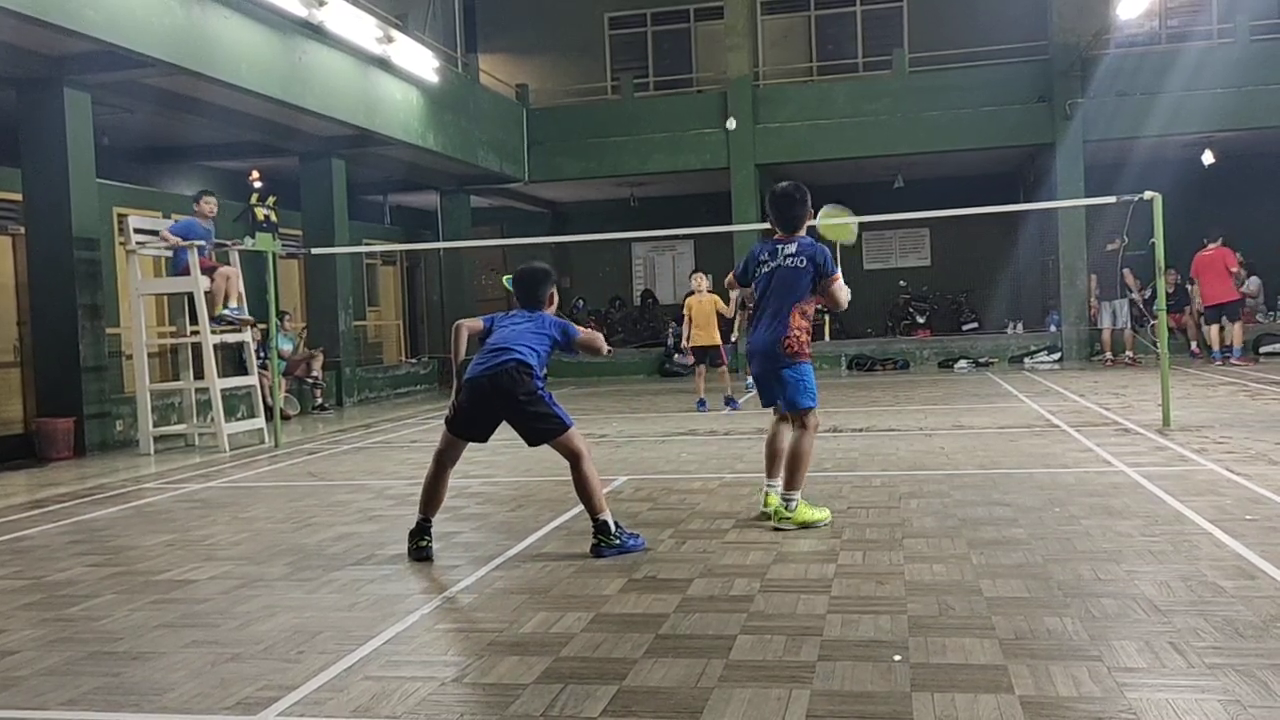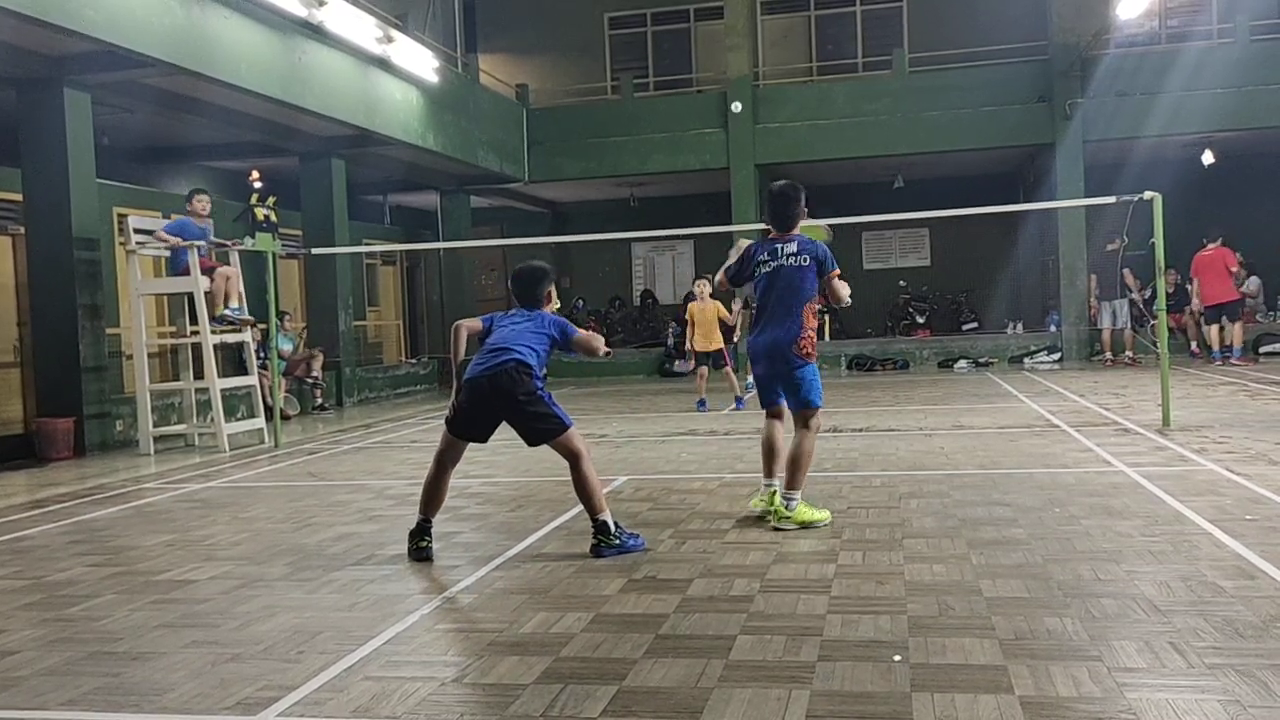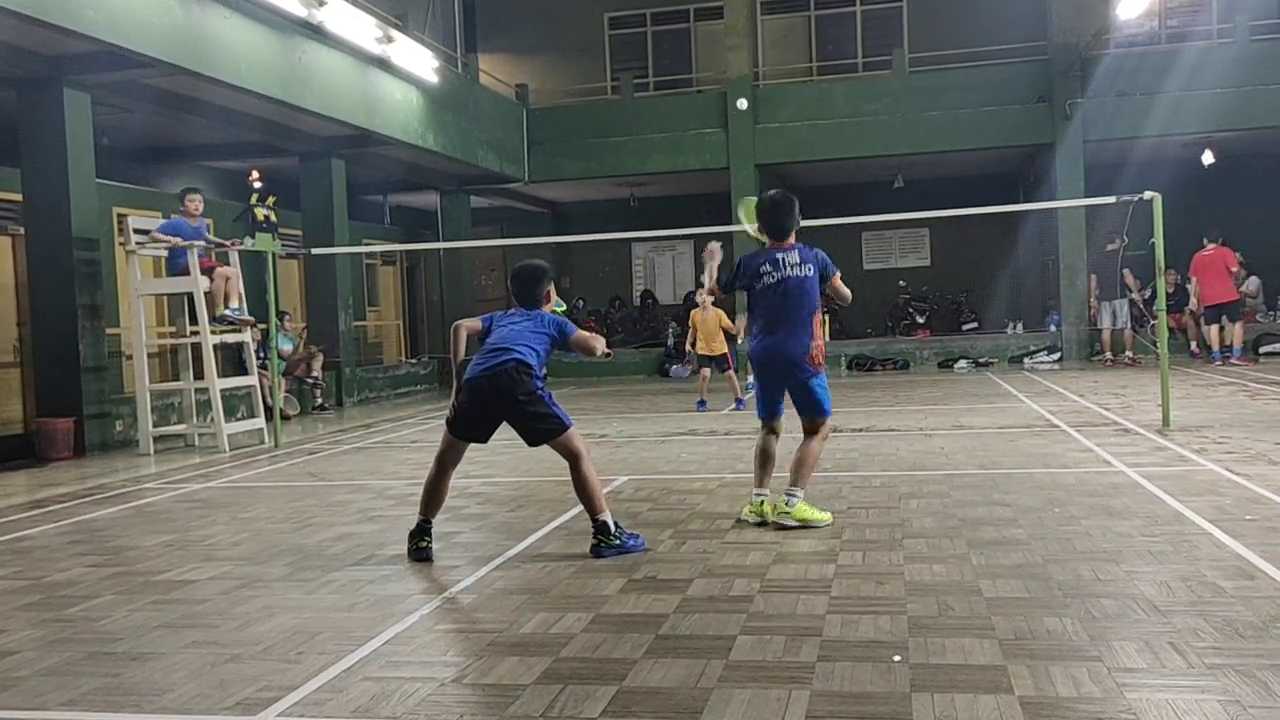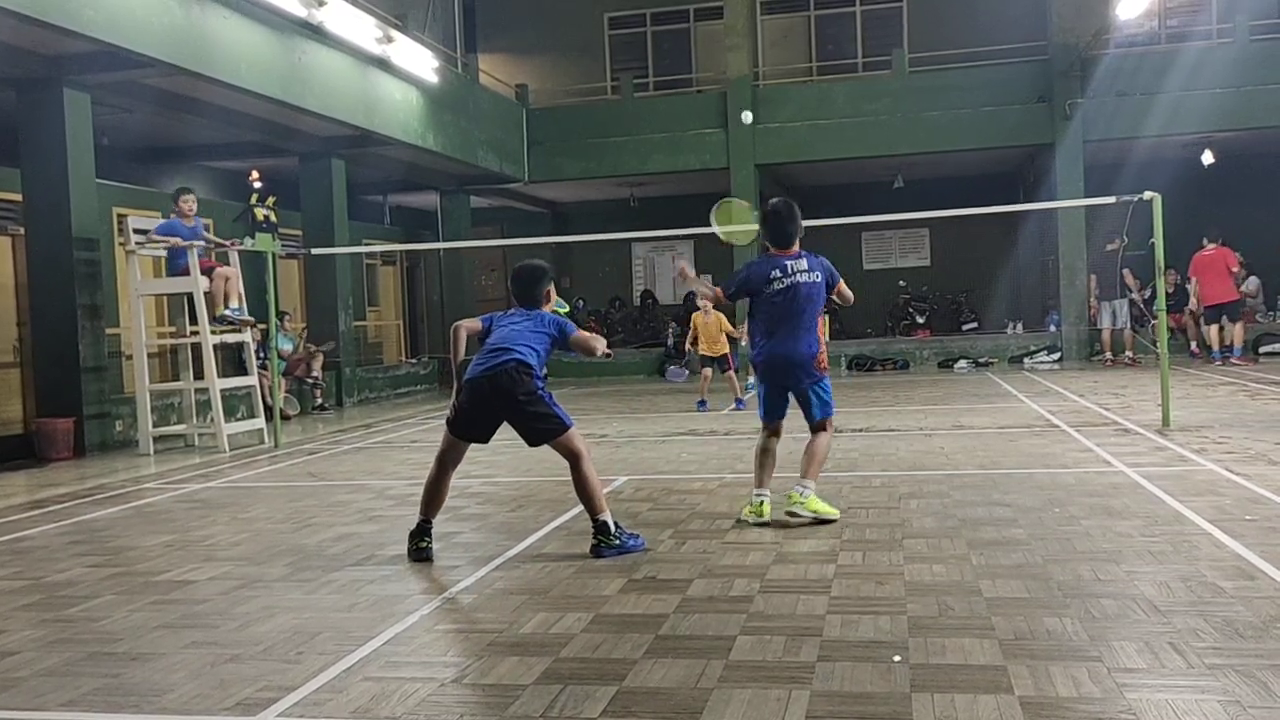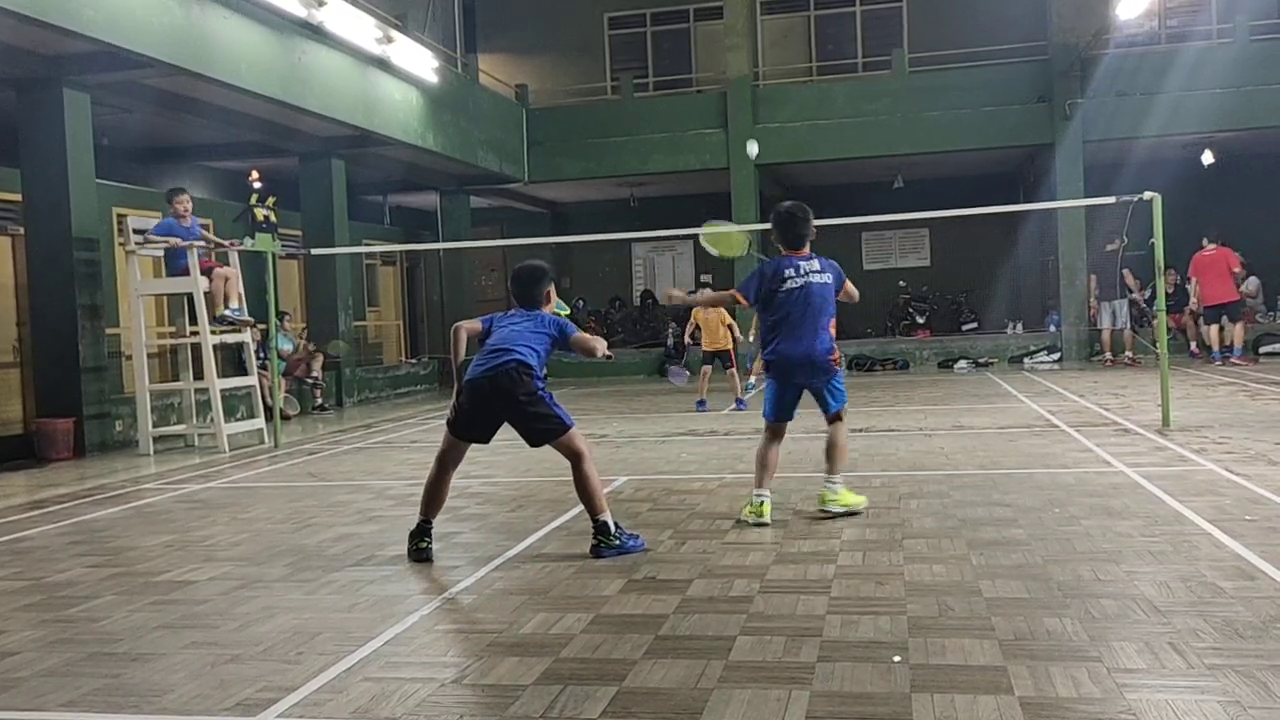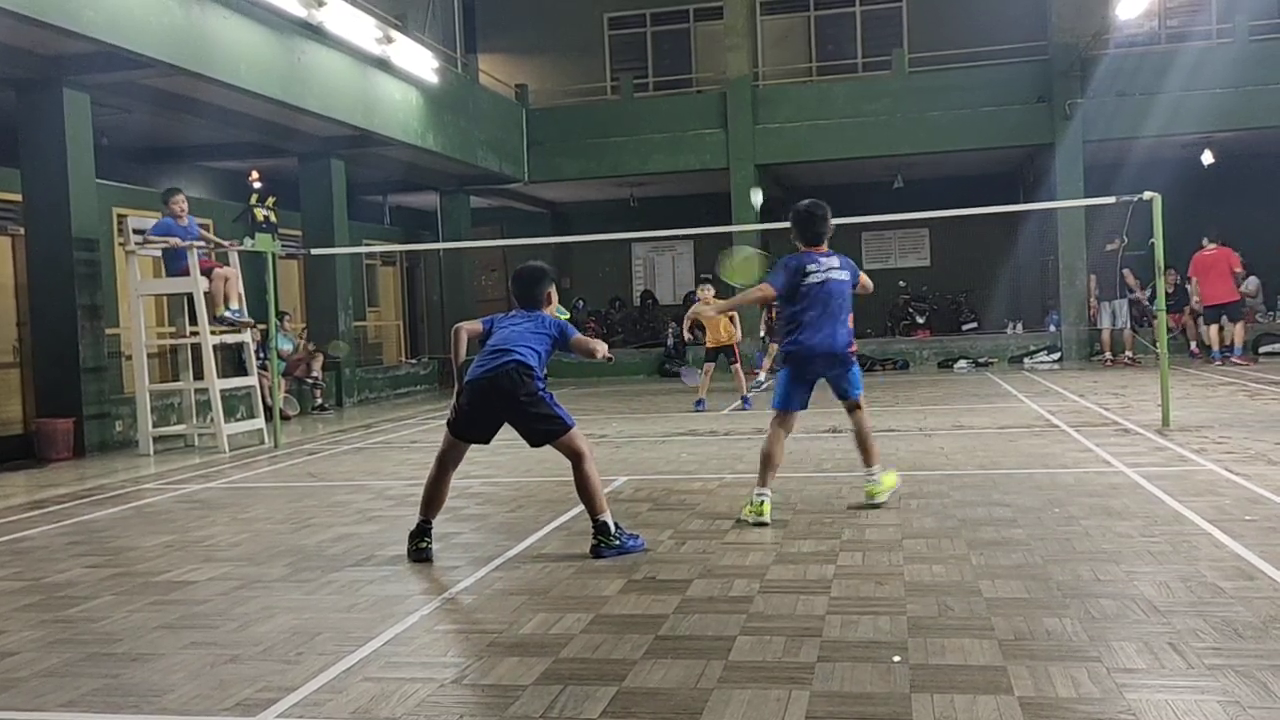
dt=0.1s
person 1, frame 1
left shoulder: (759, 251)
right shoulder: (817, 252)
left elbow: (732, 283)
right elbow: (838, 303)
right wrist: (842, 290)
left hip: (758, 347)
right hip: (788, 348)
left knee: (783, 416)
right knee: (805, 423)
left ankle: (772, 491)
right ankle: (789, 506)
person 1, frame 2
left shoulder: (754, 251)
right shoulder: (816, 250)
left elbow: (722, 282)
right elbow: (839, 298)
left wrist: (735, 253)
right wrist: (844, 289)
left hip: (760, 348)
right hip: (795, 348)
left knee: (774, 415)
right knee: (808, 423)
left ankle: (767, 493)
right ankle: (789, 506)
person 1, frame 3
left shoulder: (751, 262)
right shoulder: (817, 258)
left elbow: (714, 288)
right elbow: (843, 296)
left wrist: (712, 261)
right wrist: (837, 289)
left hip: (765, 359)
right hip: (803, 357)
left knee: (770, 428)
right knee: (816, 429)
left ankle: (760, 500)
right ankle: (791, 502)
person 1, frame 4
left shoulder: (756, 269)
right shoulder: (820, 265)
left elbow: (716, 296)
right elbow: (848, 299)
left wrist: (692, 278)
left hip: (769, 362)
right hip: (807, 360)
left knee: (771, 430)
right knee: (823, 428)
left ankle: (759, 502)
right ankle: (803, 494)
person 1, frame 5
left shoulder: (770, 269)
right shoulder: (830, 268)
left elbow: (732, 298)
right elbow: (853, 296)
left wrist: (685, 299)
left hip: (781, 360)
right hip: (821, 358)
left knee: (774, 431)
right knee: (836, 419)
left ankle: (759, 501)
right ankle: (833, 490)
person 1, frame 6
left shoulder: (793, 264)
right shoulder: (845, 264)
left elbow: (764, 293)
right elbow: (867, 287)
left wrist: (716, 308)
left hip: (798, 354)
right hip: (838, 350)
left knee: (781, 424)
right knee: (856, 408)
left ankle: (761, 500)
right ankle: (874, 481)
person 2, frame 1
left shoulder: (501, 319)
right shoulder: (555, 324)
left elbow: (462, 326)
right elbow: (598, 348)
left wrist: (458, 379)
right wrist: (598, 337)
left hip: (477, 383)
right hip: (517, 381)
left knee: (444, 458)
right knee: (578, 452)
left ankle: (420, 535)
right ankle: (606, 533)
person 2, frame 2
left shoulder: (500, 318)
right shoulder: (554, 322)
left elbow: (461, 327)
right elbow: (595, 349)
left wrist: (458, 379)
right wrist: (597, 339)
left hip: (476, 383)
right hip: (517, 381)
left knee: (444, 459)
right knee: (577, 453)
left ankle: (421, 536)
right ankle: (606, 533)
person 2, frame 3
left shoulder: (500, 318)
right shoulder: (553, 321)
left elbow: (460, 327)
right elbow: (590, 348)
left wrist: (458, 379)
right wrist: (598, 341)
left hip: (477, 383)
right hip: (516, 381)
left knee: (445, 459)
right knee: (577, 453)
left ankle: (421, 536)
right ankle: (606, 533)
person 2, frame 4
left shoulder: (499, 318)
right shoulder: (553, 321)
left elbow: (460, 328)
right elbow: (590, 348)
left wrist: (458, 381)
right wrist: (599, 342)
left hip: (477, 383)
right hip: (517, 382)
left knee: (446, 460)
right knee: (577, 453)
left ankle: (421, 536)
right ankle: (606, 533)
person 2, frame 5
left shoulder: (500, 319)
right shoulder: (553, 322)
left elbow: (460, 329)
right elbow: (591, 348)
left wrist: (459, 381)
right wrist: (601, 344)
left hip: (477, 384)
right hip: (517, 382)
left knee: (446, 460)
right knee: (579, 452)
left ankle: (421, 536)
right ankle: (606, 534)
person 2, frame 6
left shoulder: (501, 320)
right shoulder: (554, 323)
left elbow: (461, 330)
right elbow: (590, 350)
left wrist: (460, 382)
right wrist: (602, 347)
left hip: (478, 384)
right hip: (518, 383)
left knee: (446, 460)
right knee: (580, 452)
left ankle: (421, 536)
right ankle: (606, 534)
